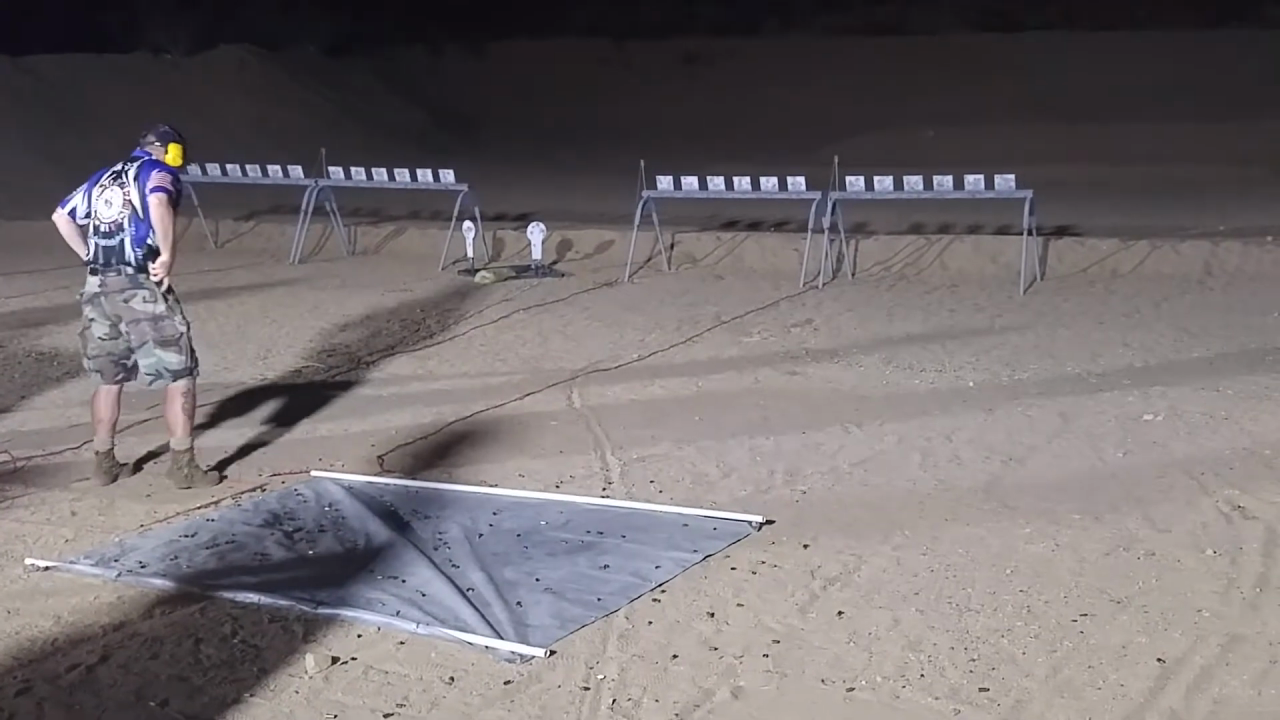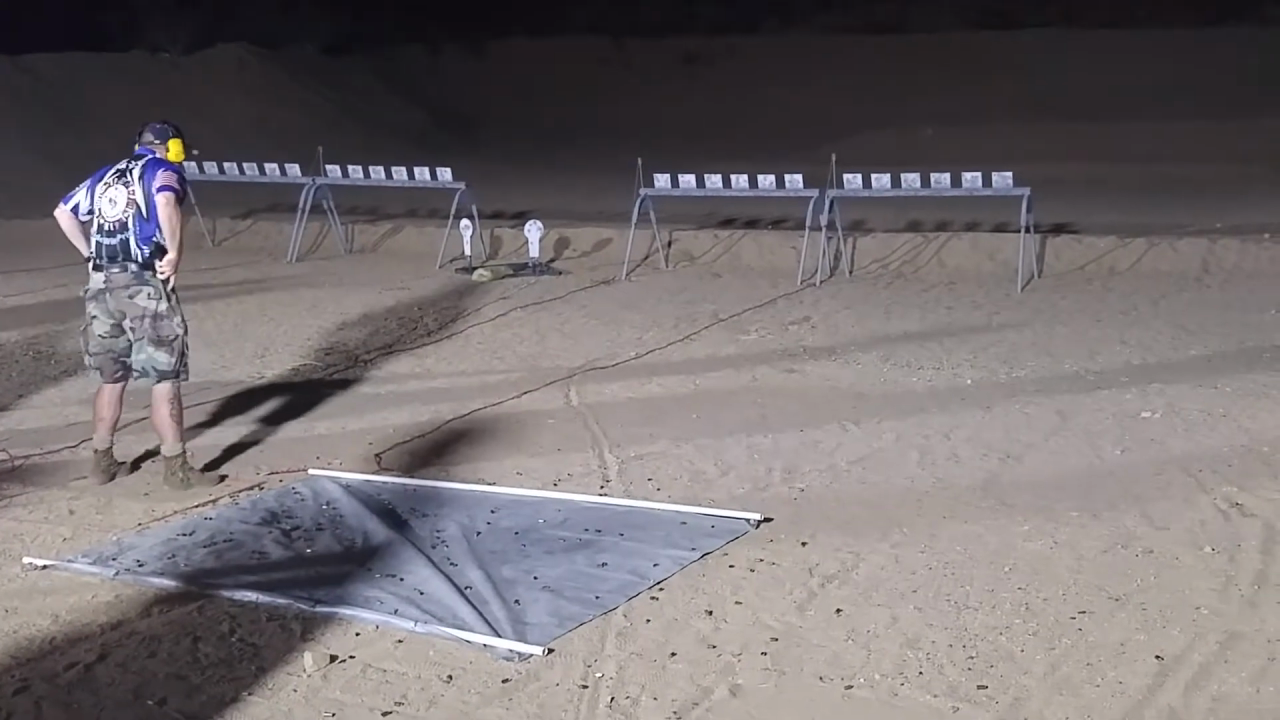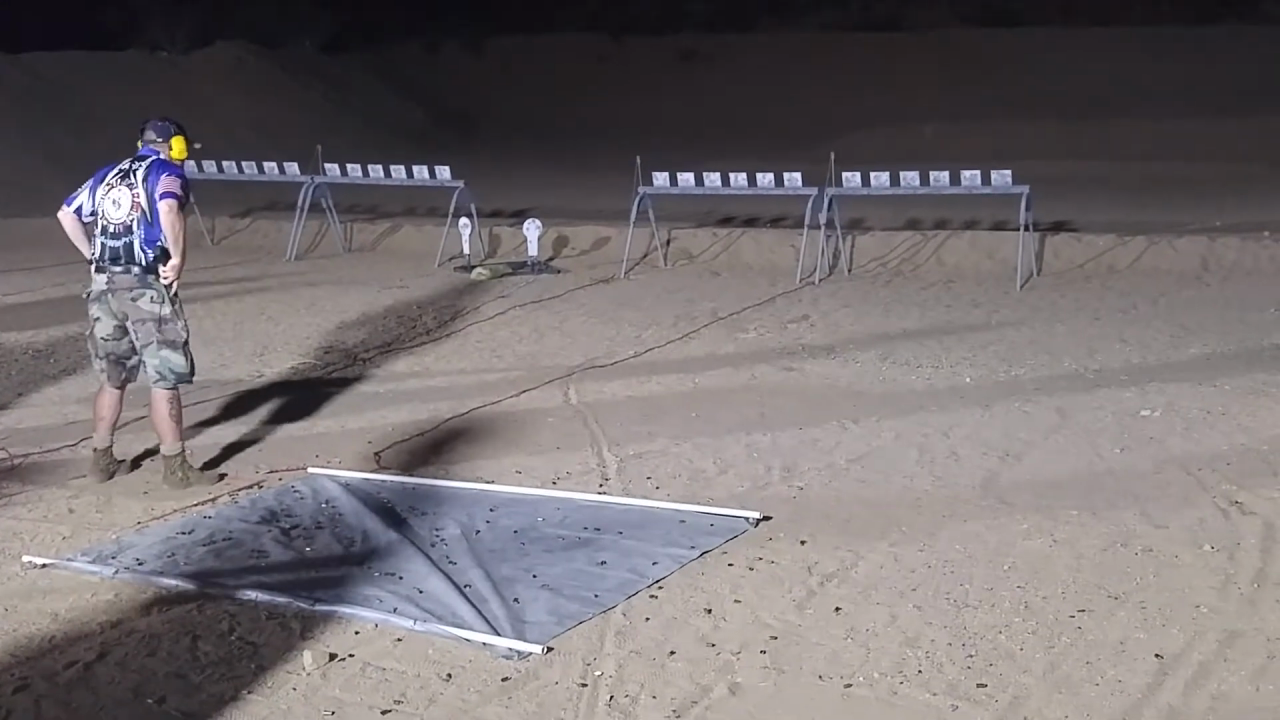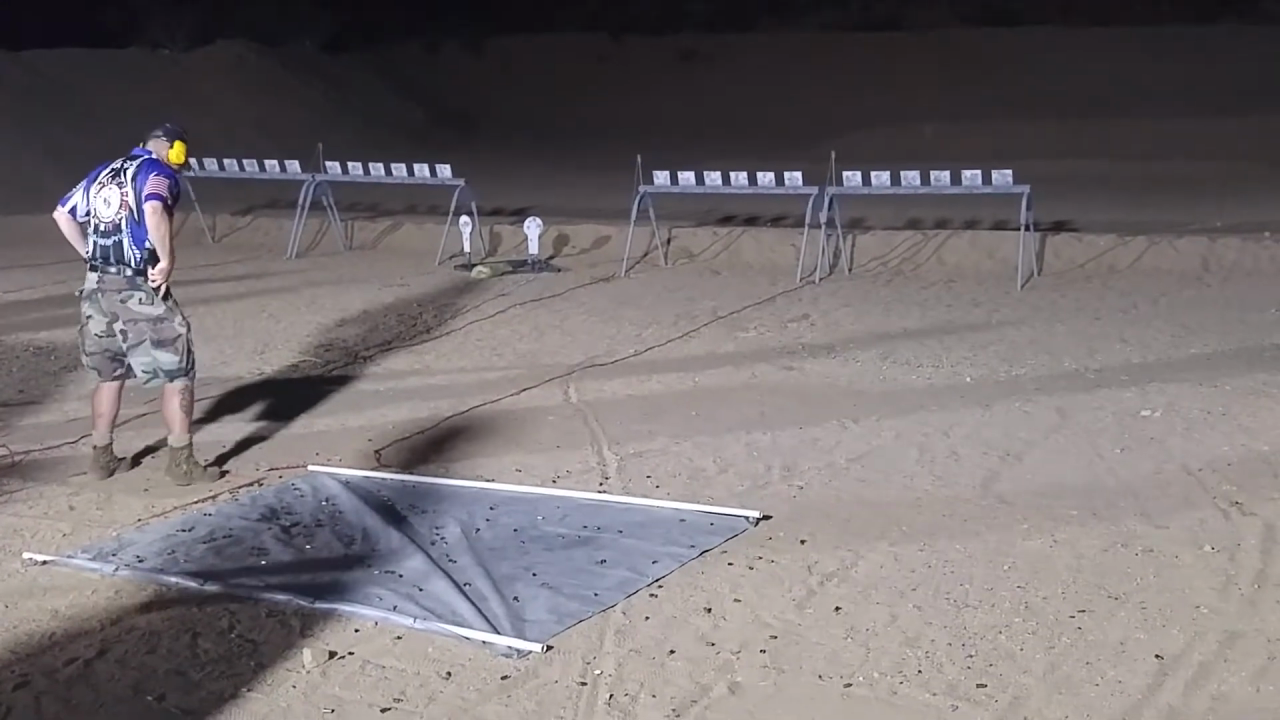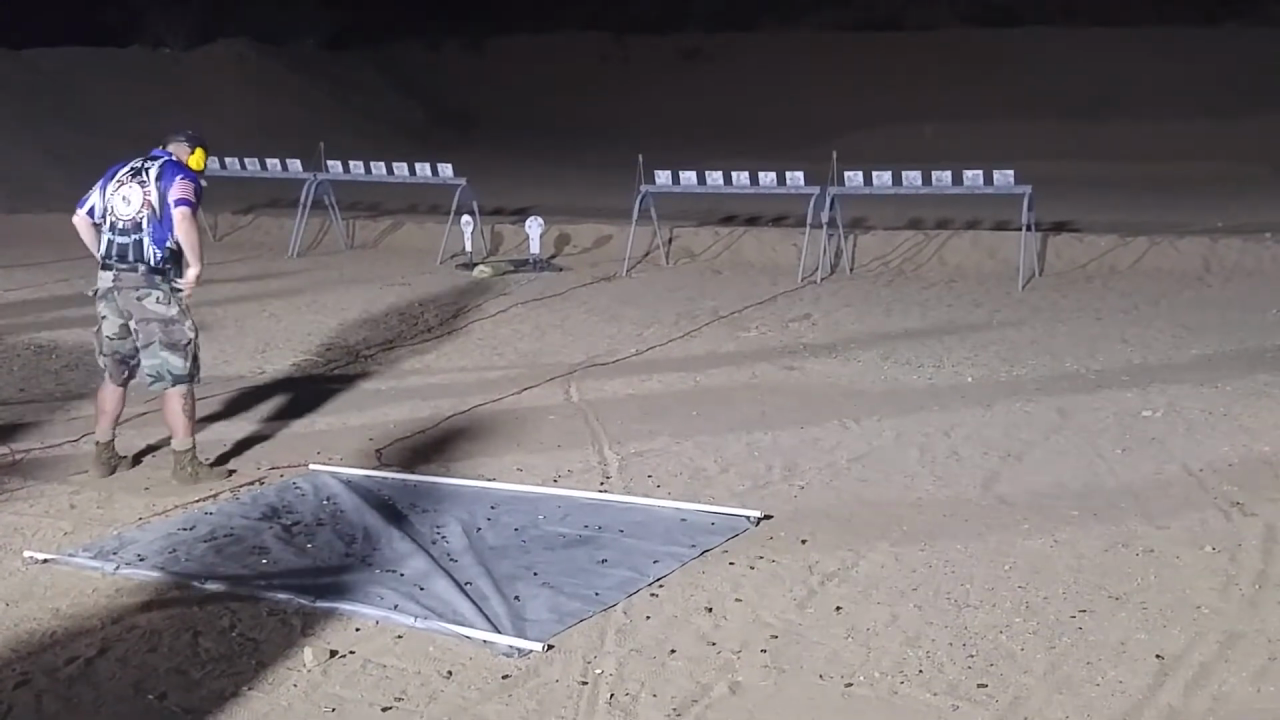
dt=0.3s
person 1, frame 1
left shoulder: (104, 177)
right shoulder: (159, 171)
left elbow: (61, 216)
right elbow: (158, 203)
left wrist: (90, 258)
right wrist: (167, 255)
left hip: (99, 286)
right hip: (141, 285)
left knee: (108, 379)
right knee: (178, 374)
left ankle: (104, 463)
right ankle: (183, 465)
person 1, frame 2
left shoulder: (106, 174)
right shoulder: (164, 170)
left elbow: (64, 212)
right elbow: (165, 202)
left wrist: (92, 256)
right wrist: (174, 254)
left hip: (103, 283)
right hip: (144, 283)
left knee: (111, 377)
right knee: (164, 377)
left ankle: (102, 461)
right ankle: (176, 468)
person 1, frame 3
left shoulder: (109, 174)
right shoulder: (168, 172)
left elbow: (67, 213)
right elbow: (168, 210)
left wrist: (93, 257)
right wrist: (178, 259)
left hip: (105, 284)
right hip: (147, 286)
left knee: (113, 378)
right knee: (167, 378)
left ankle: (102, 460)
right ankle: (176, 468)
person 1, frame 4
left shoulder: (104, 173)
right shoulder: (159, 172)
left elbow: (62, 214)
right elbow: (153, 212)
right wrist: (167, 261)
left hip: (98, 283)
right hip: (138, 286)
left knee: (109, 374)
right knee: (176, 371)
left ankle: (102, 457)
right ankle: (182, 462)
person 1, frame 5
left shoulder: (118, 173)
right shoulder: (181, 175)
left elbow: (81, 217)
right elbow: (183, 217)
right wrist: (195, 267)
left hip: (110, 282)
right hip: (152, 285)
left knee: (115, 372)
right knee: (177, 375)
left ankle: (104, 455)
right ankle: (186, 463)
